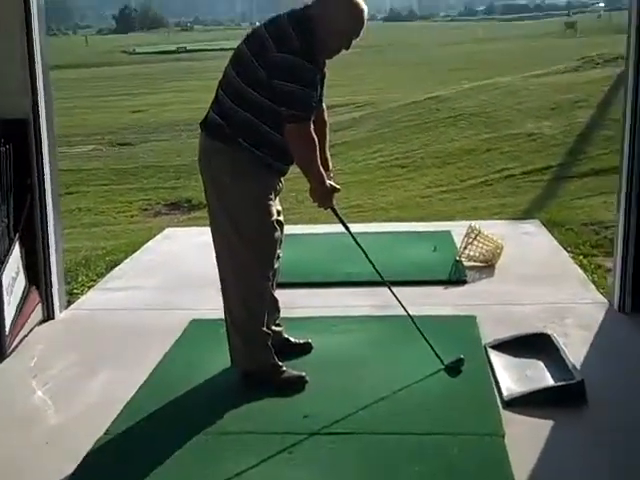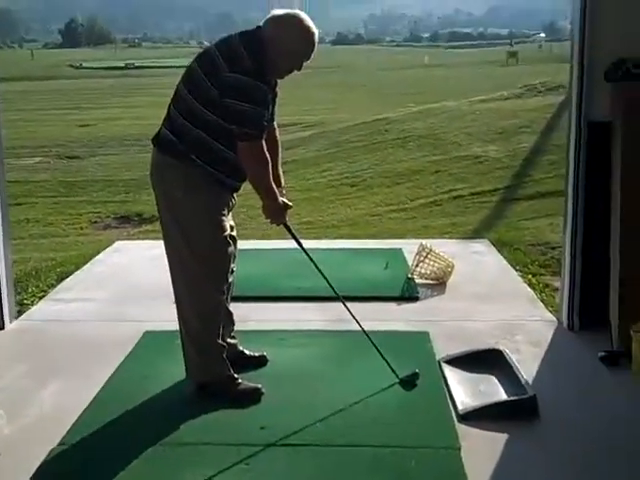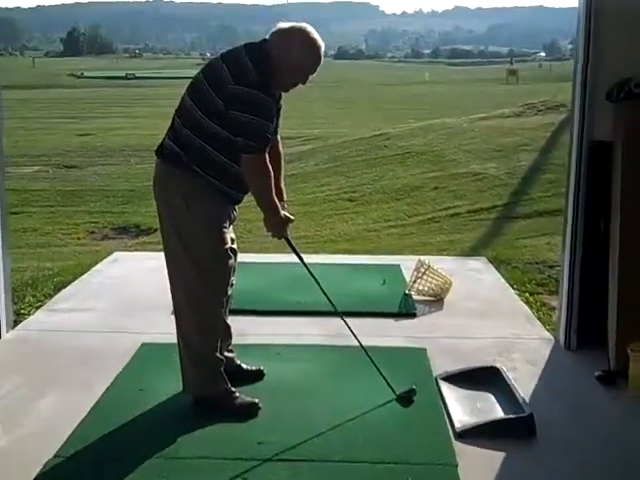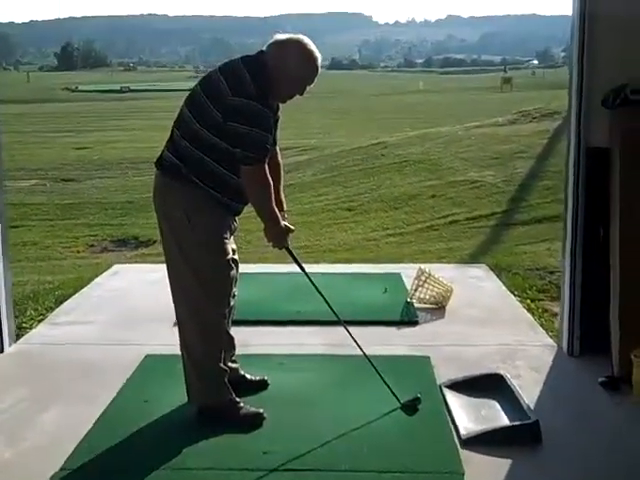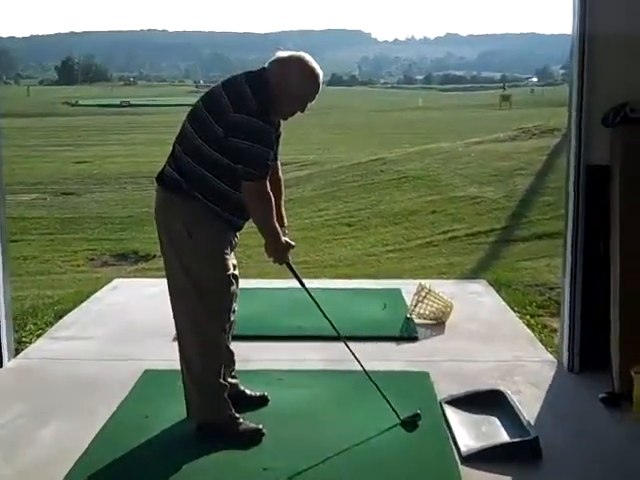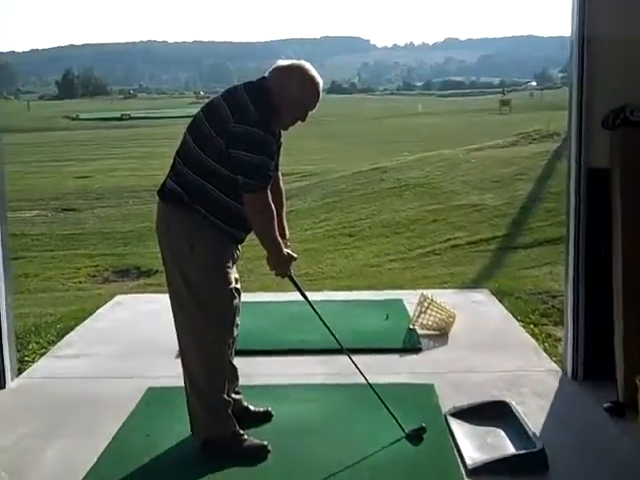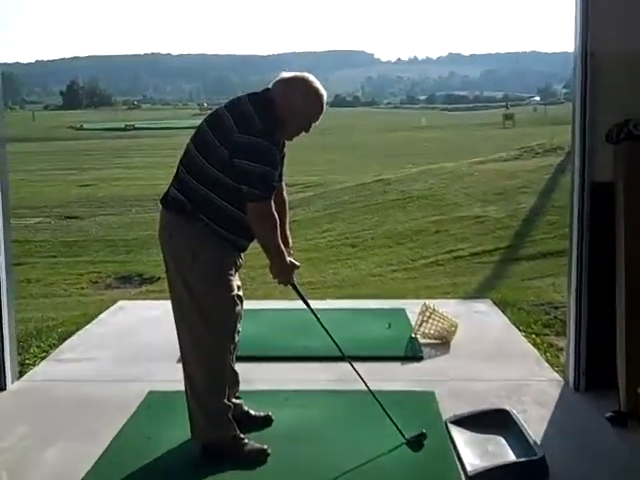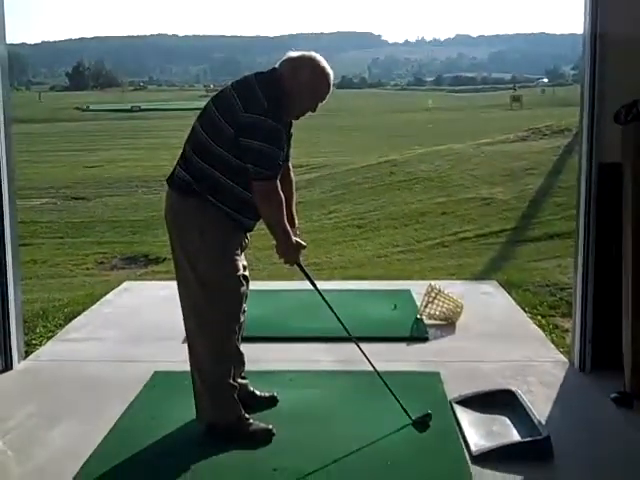
dt=0.2s
person 1, frame 1
left shoulder: (305, 43)
right shoulder: (291, 51)
left elbow: (315, 113)
right elbow: (297, 130)
left wrist: (324, 167)
right wrist: (318, 182)
left hip: (253, 157)
right hip: (234, 159)
left knee: (264, 250)
right knee: (249, 259)
left ankle: (268, 333)
right ankle: (255, 361)
person 1, frame 2
left shoulder: (256, 63)
right shoulder: (243, 71)
left elbow: (266, 130)
right elbow: (250, 148)
left wrist: (278, 185)
right wrist: (271, 199)
left hip: (205, 173)
right hip: (186, 176)
left knee: (219, 263)
right knee: (201, 274)
left ankle: (223, 346)
right ankle: (210, 373)
person 1, frame 3
left shoulder: (261, 75)
right shoulder: (248, 82)
left elbow: (270, 142)
right elbow: (253, 161)
left wrist: (279, 197)
right wrist: (273, 213)
left hip: (207, 185)
right hip: (188, 186)
left knee: (218, 276)
right knee: (202, 286)
left ankle: (220, 360)
right ankle: (207, 387)
person 1, frame 4
left shoulder: (258, 86)
right shoulder: (246, 95)
left elbow: (269, 153)
right elbow: (252, 172)
left wrist: (280, 208)
right wrist: (273, 222)
left hip: (207, 196)
right hip: (189, 198)
left knee: (219, 287)
right knee: (203, 297)
left ankle: (223, 371)
right ankle: (211, 397)
person 1, frame 5
left shoulder: (259, 102)
right shoulder: (248, 111)
left elbow: (270, 169)
right elbow: (254, 188)
left wrist: (280, 225)
right wrist: (274, 238)
left hip: (207, 211)
right hip: (190, 214)
left knee: (220, 301)
right knee: (204, 312)
left ankle: (224, 387)
right ankle: (211, 413)
person 1, frame 6
left shoulder: (260, 111)
right shoulder: (248, 121)
left elbow: (271, 180)
right elbow: (256, 200)
left wrist: (283, 237)
right wrist: (276, 250)
left hip: (209, 224)
right hip: (192, 227)
left knee: (222, 317)
right knee: (206, 326)
left ankle: (227, 402)
right ankle: (215, 430)
person 1, frame 7
left shoulder: (263, 122)
right shoulder: (253, 132)
left elbow: (275, 190)
right elbow: (260, 209)
left wrist: (286, 246)
right wrist: (279, 259)
left hip: (212, 232)
right hip: (194, 234)
left knee: (224, 323)
right knee: (208, 333)
left ankle: (227, 407)
right ankle: (215, 434)
person 1, frame 8
left shoulder: (271, 104)
right shoulder: (259, 111)
left elbow: (281, 170)
right elbow: (265, 189)
left wrist: (292, 226)
right wrist: (285, 239)
left hip: (219, 213)
right hip: (199, 214)
left knee: (231, 302)
right knee: (214, 312)
left ankle: (232, 387)
right ankle: (221, 414)
